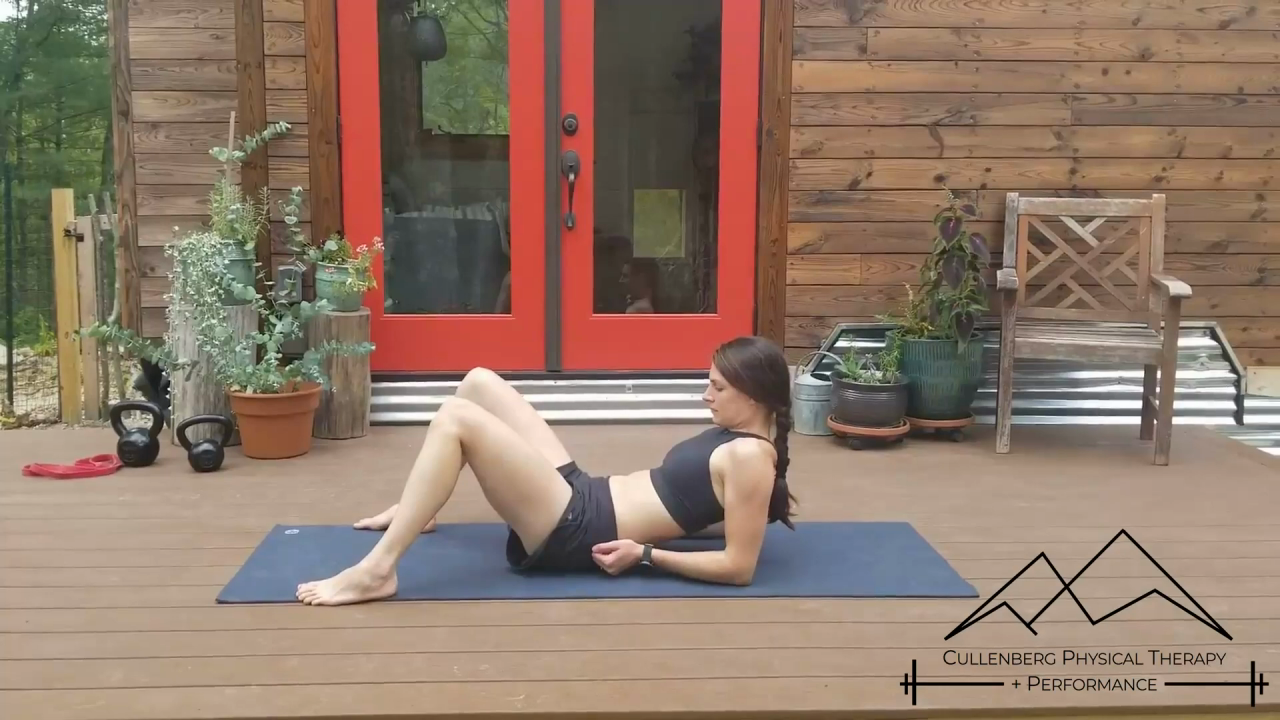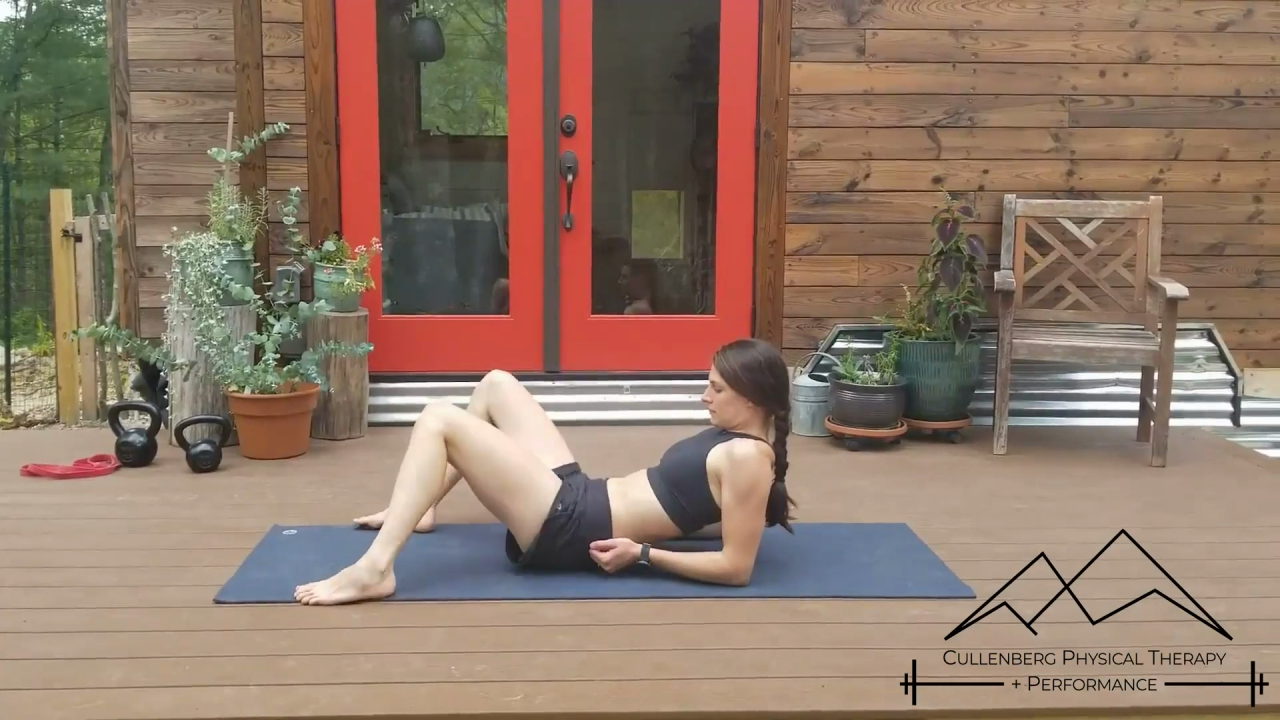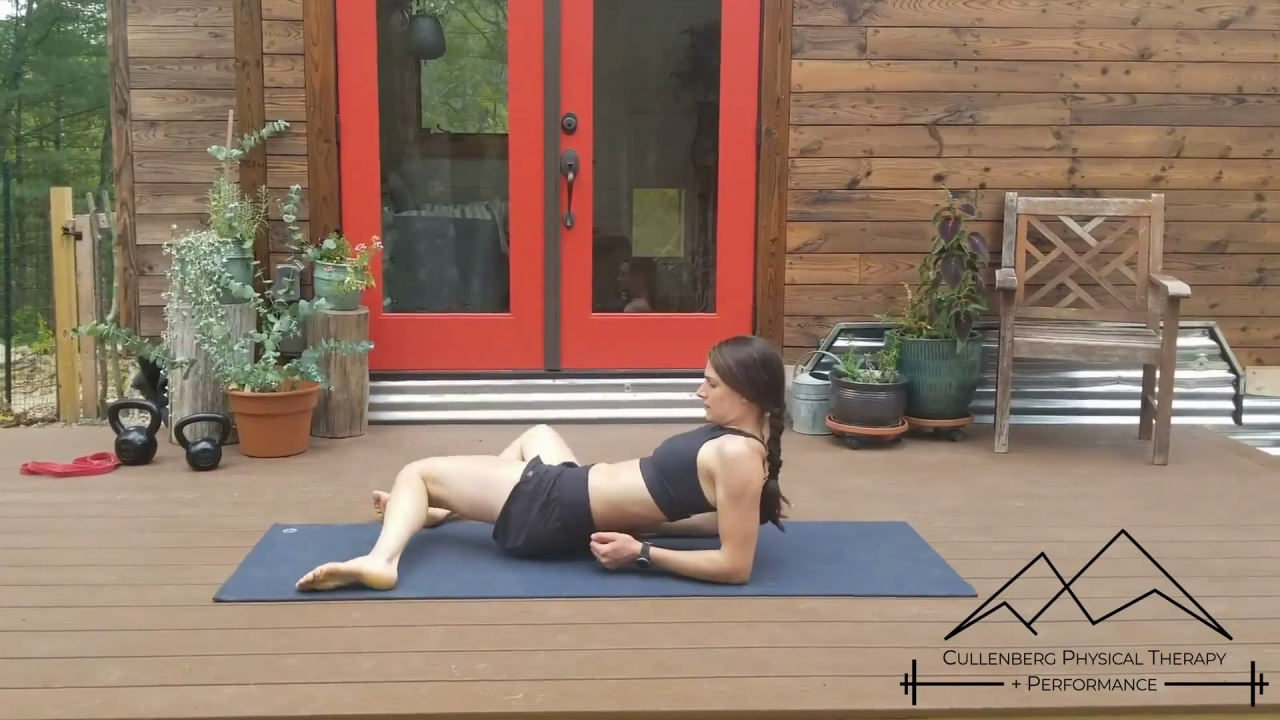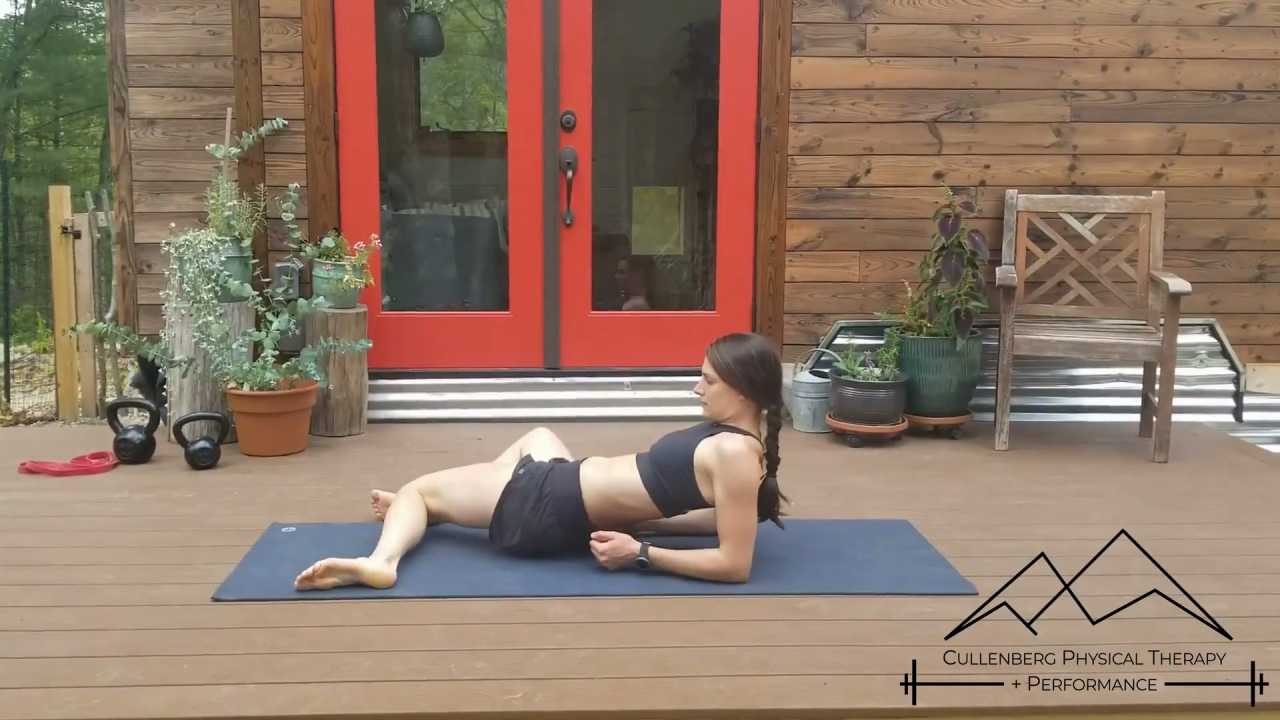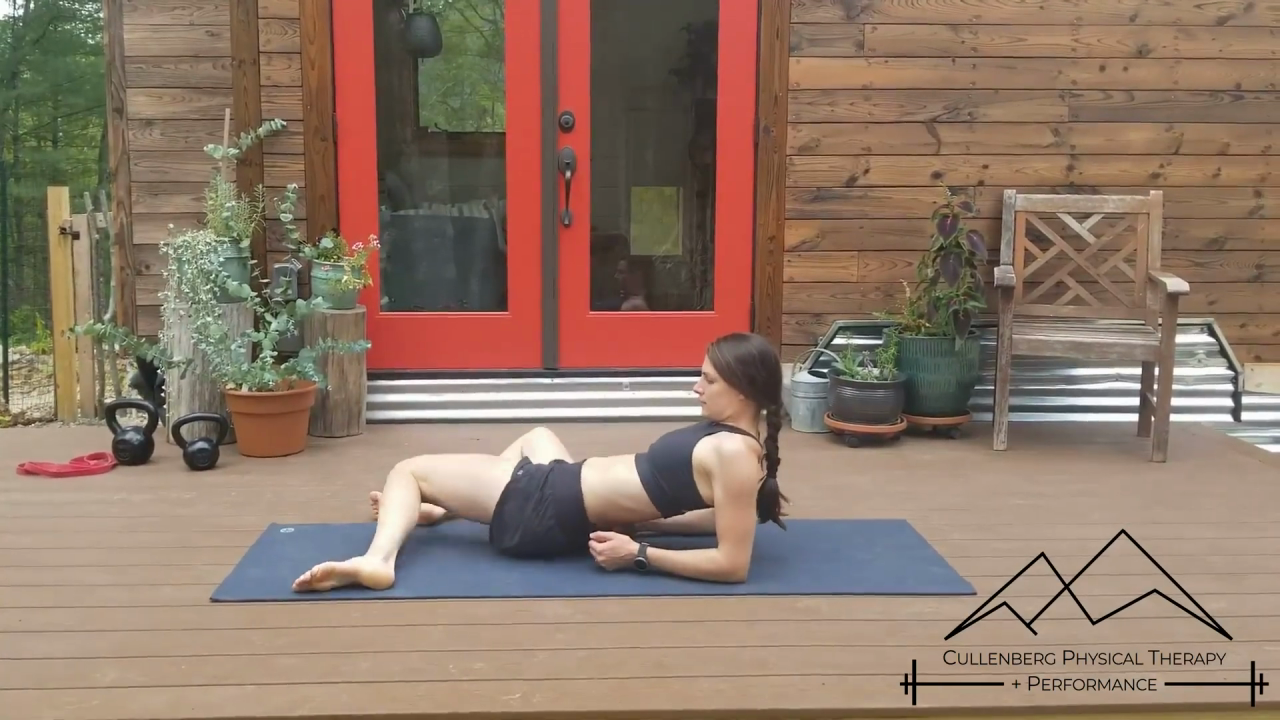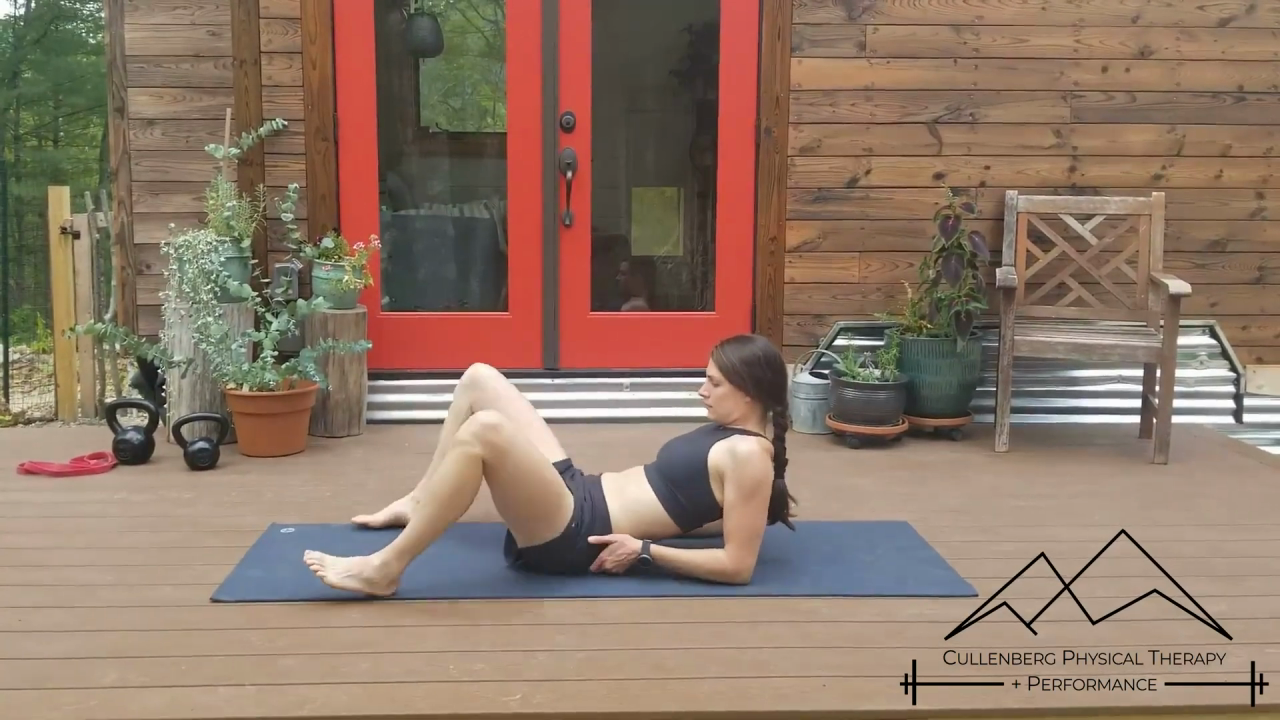
dt=0.7s
person 1, frame 1
left shoulder: (750, 458)
right shoulder: (732, 436)
left elbow: (739, 567)
right elbow: (706, 511)
left wrist: (645, 554)
left hip: (575, 532)
right hip: (580, 494)
left knee: (455, 420)
right knee: (479, 382)
left ankle: (376, 571)
right ankle: (416, 507)
person 1, frame 2
left shoulder: (748, 459)
right shoulder: (733, 437)
left elbow: (736, 568)
right elbow: (704, 514)
left wrist: (643, 553)
left hip: (569, 526)
right hip: (577, 497)
left knee: (437, 420)
right knee: (496, 384)
left ankle: (373, 570)
right ankle: (418, 506)
person 1, frame 3
left shoulder: (738, 456)
right shoulder: (735, 439)
left elbow: (735, 566)
right elbow: (724, 520)
left wrist: (642, 552)
right wrist: (639, 521)
left hip: (552, 508)
left knee: (416, 473)
right knee: (535, 435)
right ankle: (445, 504)
person 1, frame 4
left shoulder: (735, 454)
right shoulder: (730, 437)
left elbow: (734, 564)
right elbow: (719, 516)
left wrist: (641, 553)
right wrist: (635, 517)
left knee: (417, 488)
right knee: (538, 436)
right ankle: (434, 509)
person 1, frame 5
left shoulder: (733, 453)
right shoulder: (728, 437)
left elbow: (733, 564)
right elbow: (716, 517)
left wrist: (640, 554)
right wrist: (635, 518)
left hip: (545, 508)
left knee: (408, 469)
right knee: (537, 436)
right ankle: (439, 504)
person 1, frame 6
left shoulder: (748, 455)
right shoulder: (722, 433)
left elbow: (737, 566)
right elbow: (700, 509)
left wrist: (643, 550)
left hip: (575, 533)
right hip: (571, 486)
left knee: (485, 430)
right knee: (481, 378)
left ankle: (386, 569)
right ankle: (421, 506)
